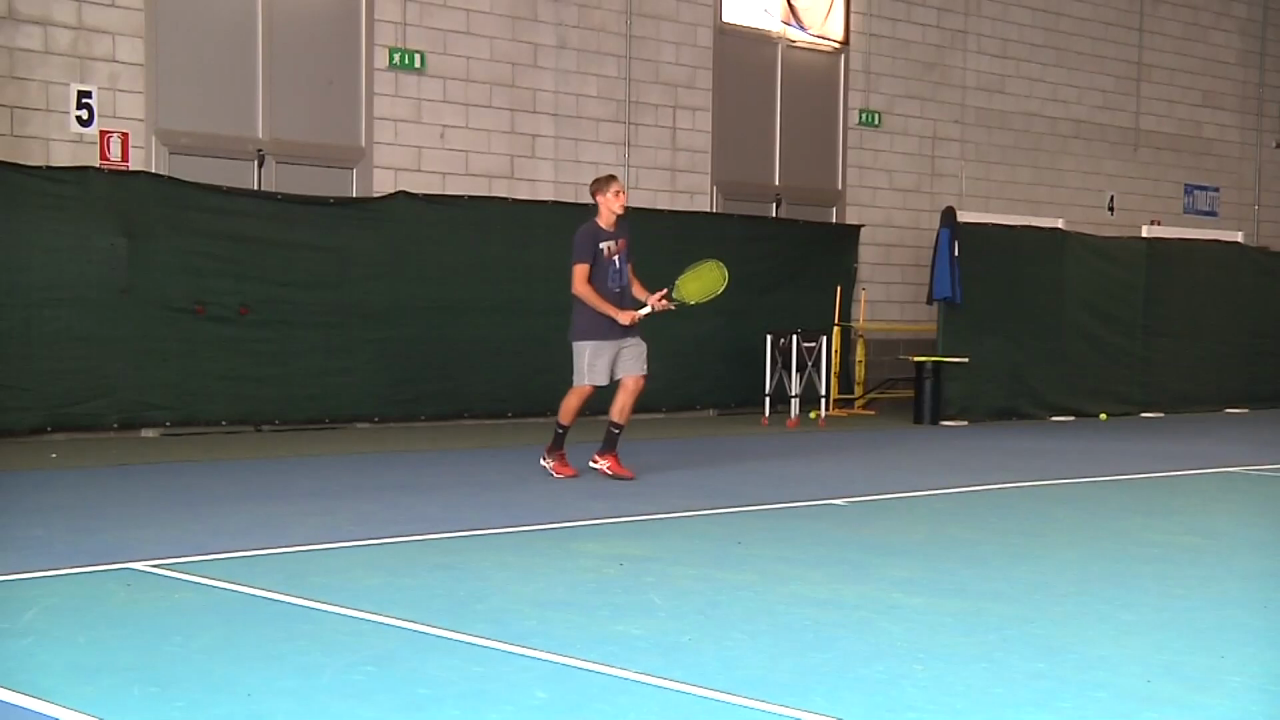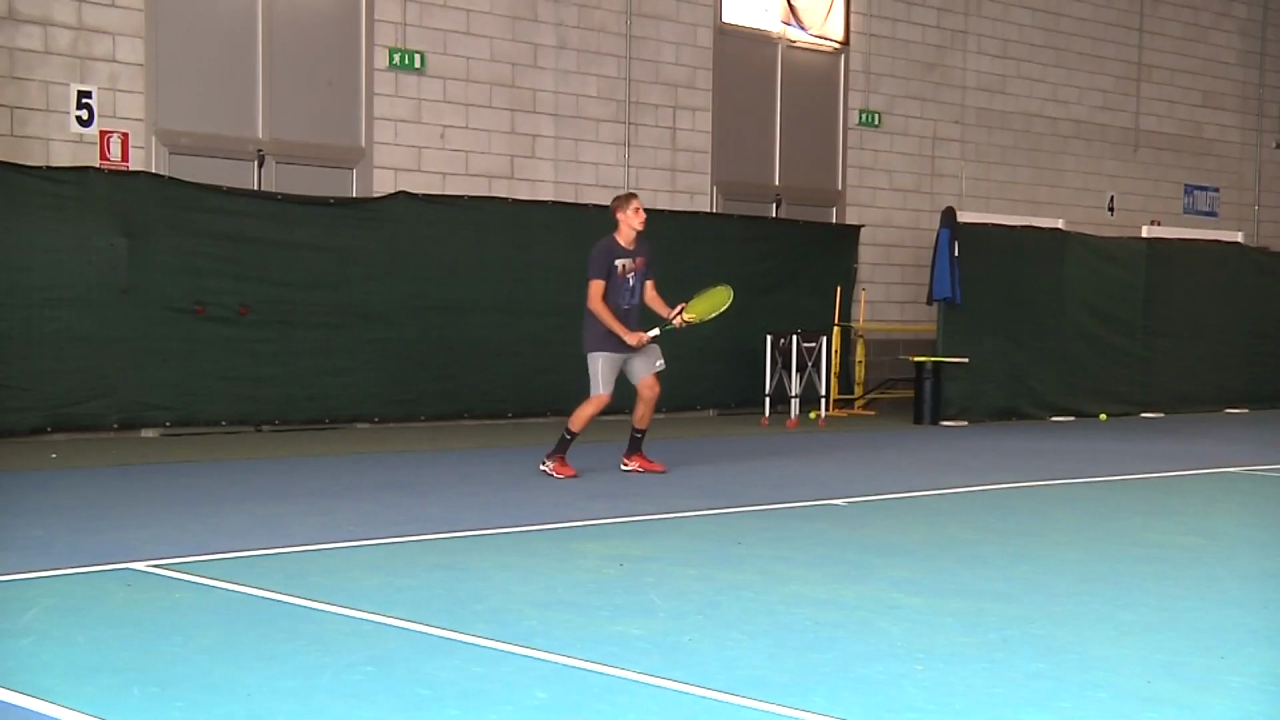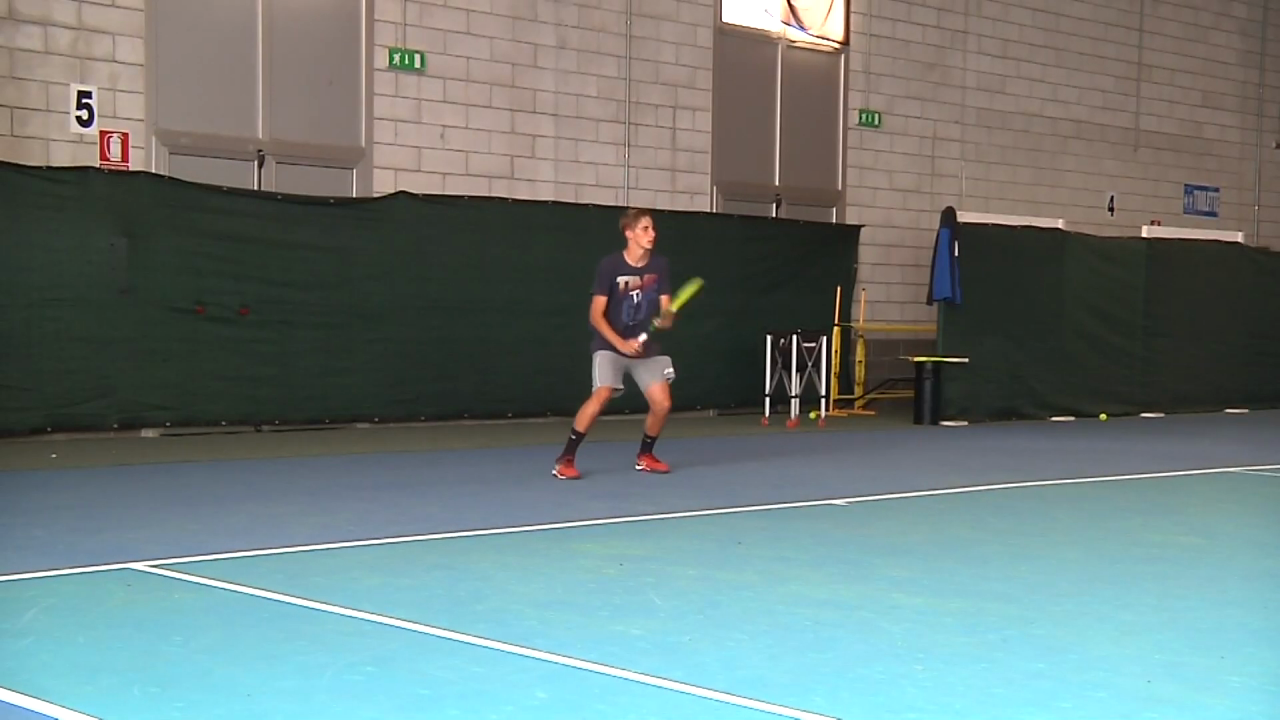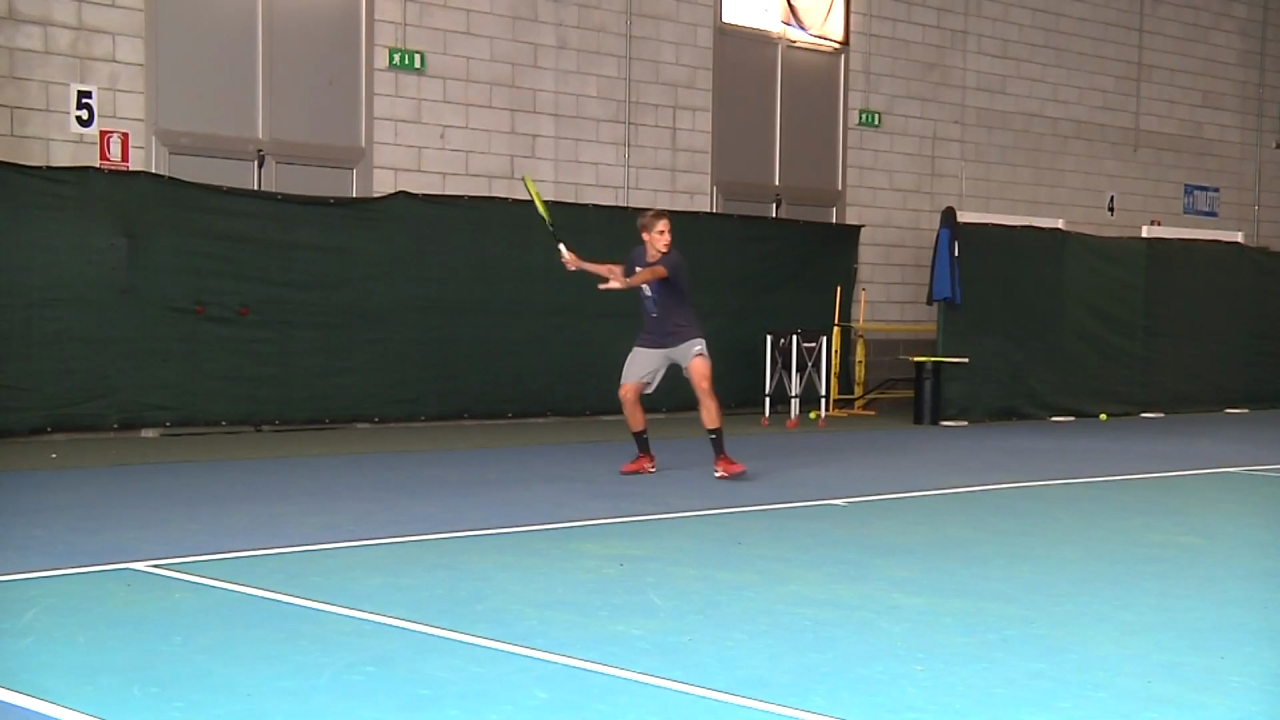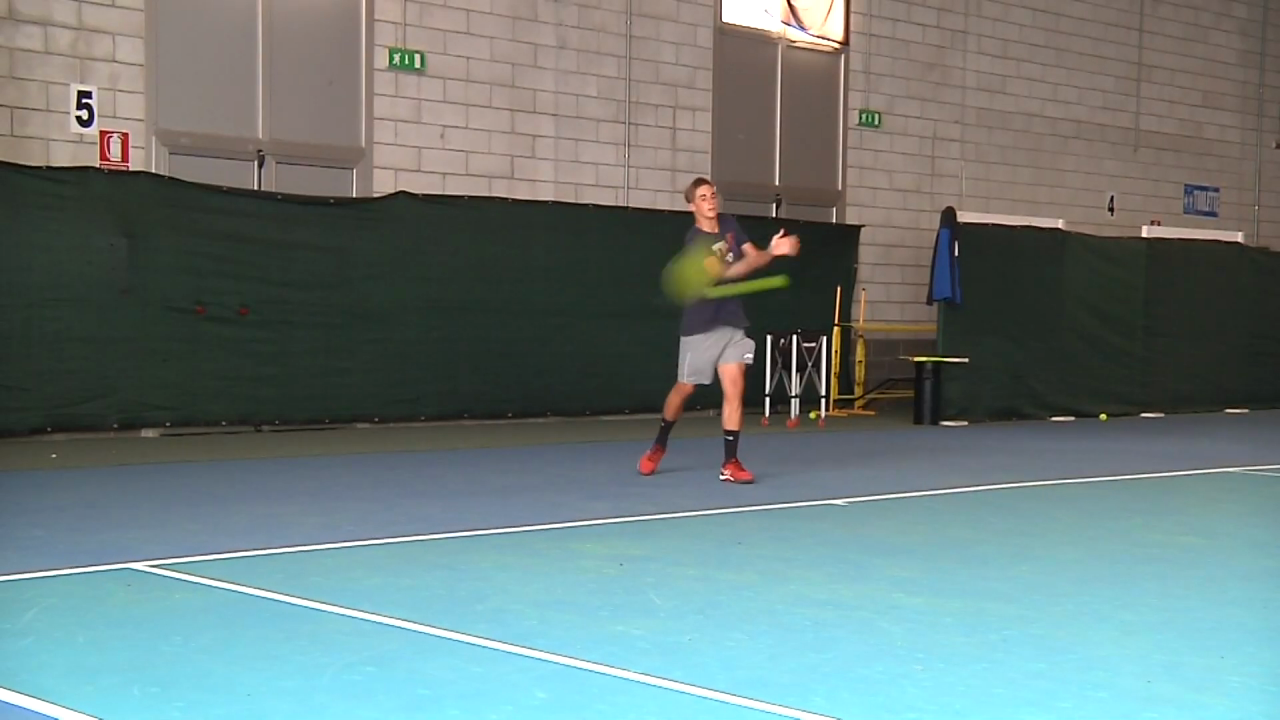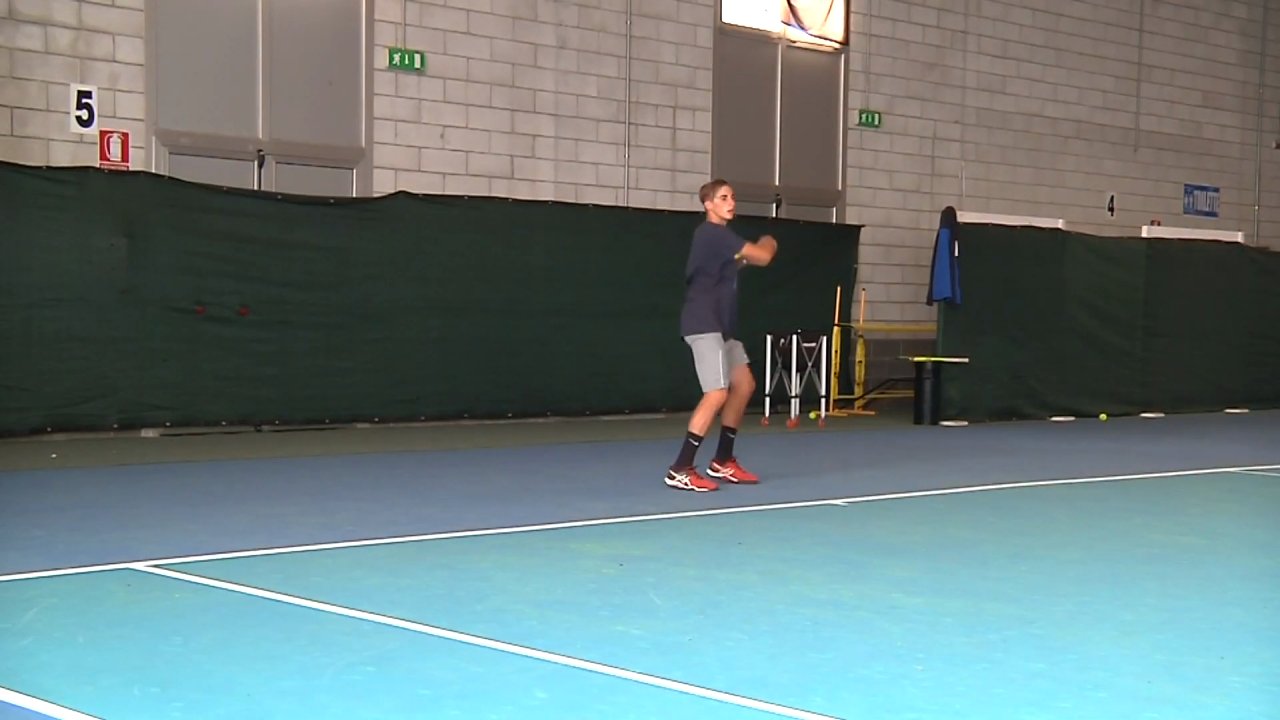
dt=0.5s
person 1, frame 1
left shoulder: (623, 232)
right shoulder: (587, 234)
right elbow: (578, 286)
left wrist: (648, 298)
right wrist: (617, 312)
left hip: (623, 328)
right hip: (593, 328)
left knee: (633, 383)
right knee: (585, 388)
left ankle: (606, 454)
right ankle: (553, 452)
person 1, frame 2
left shoulder: (644, 250)
right shoulder: (603, 251)
left elbow: (649, 293)
right elbow: (594, 301)
left wrist: (670, 314)
right wrist: (625, 334)
left hip: (633, 336)
right hip: (603, 338)
left knee: (650, 390)
right knee: (601, 398)
left ankle: (633, 454)
right ankle: (555, 456)
person 1, frame 3
left shoulder: (660, 265)
right shoulder: (609, 266)
left elbow: (665, 308)
right elbow: (595, 315)
left wrist: (666, 320)
right wrist: (620, 343)
left hip: (646, 347)
right hip: (610, 345)
left knee: (662, 403)
right knee: (602, 395)
left ankle: (645, 455)
right ankle: (565, 458)
person 1, frame 4
left shoulder: (672, 259)
right shoulder: (636, 254)
left elbow: (650, 275)
right elbow: (621, 272)
left wrist: (624, 282)
right wrist: (581, 265)
left hip: (686, 336)
right hip: (651, 341)
left knee: (704, 387)
right knee: (627, 394)
left ankle: (721, 459)
right ankle: (645, 456)
person 1, frame 5
left shoulder: (730, 225)
right shoulder: (695, 239)
left elbow: (753, 258)
right elbow: (724, 273)
left wrist: (773, 251)
right wrist: (766, 254)
left hip: (732, 323)
right hip: (700, 326)
left knee: (733, 389)
right knee: (685, 388)
left ankle: (730, 463)
right ankle: (659, 446)
person 1, frame 6
left shoulder: (715, 234)
right shoulder: (714, 232)
right elbow: (763, 253)
left wrist: (745, 257)
right wrist: (768, 243)
left hip: (718, 326)
right hip: (703, 325)
left knee: (744, 386)
right knee: (718, 393)
left ankle: (723, 461)
right ankle: (680, 468)
